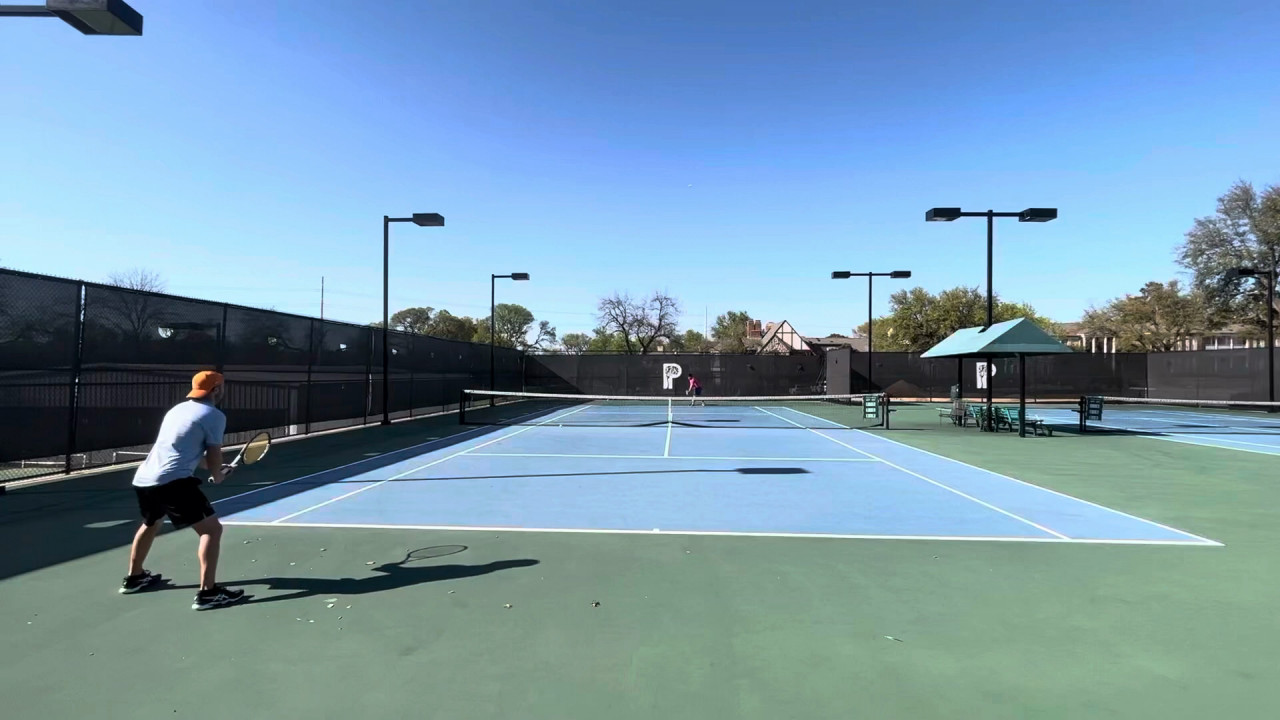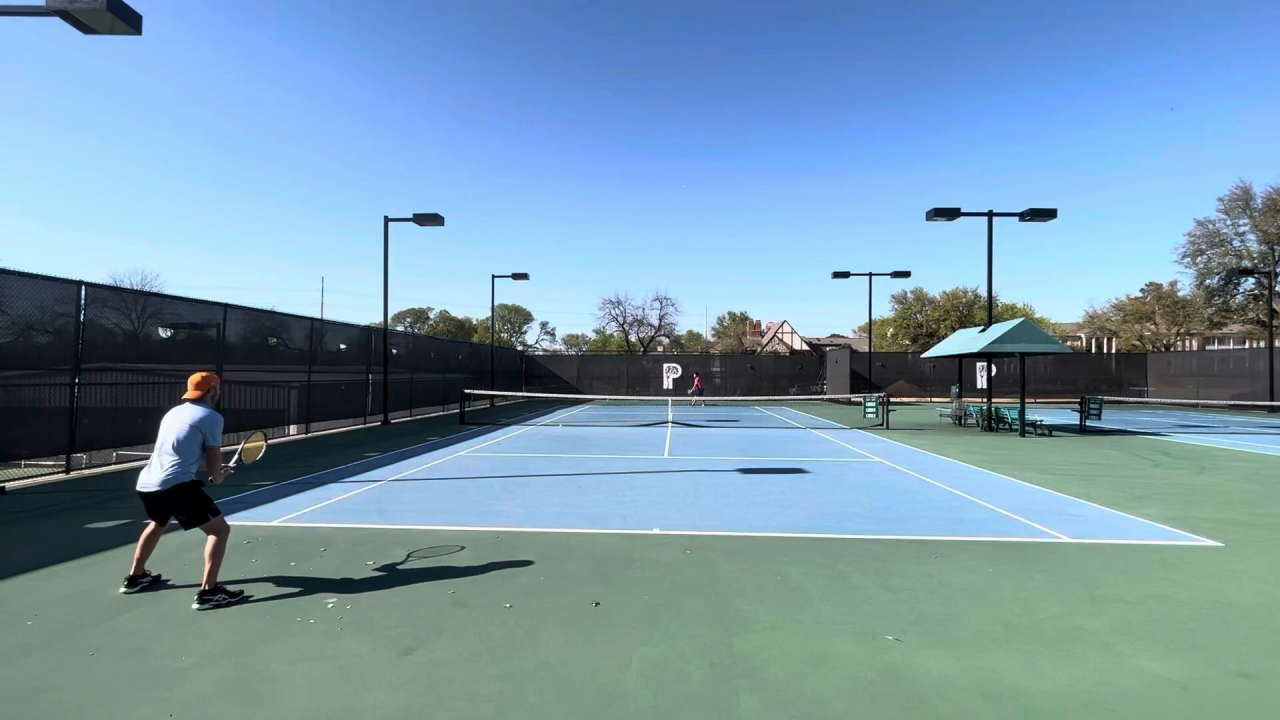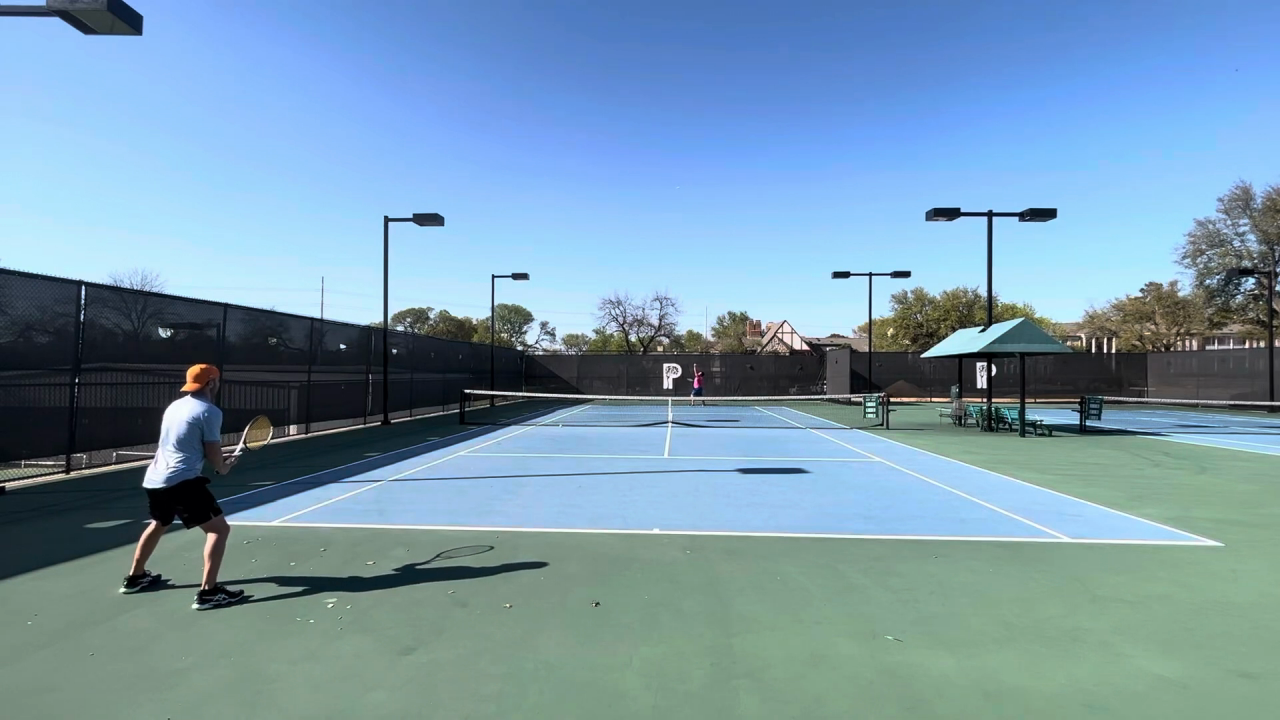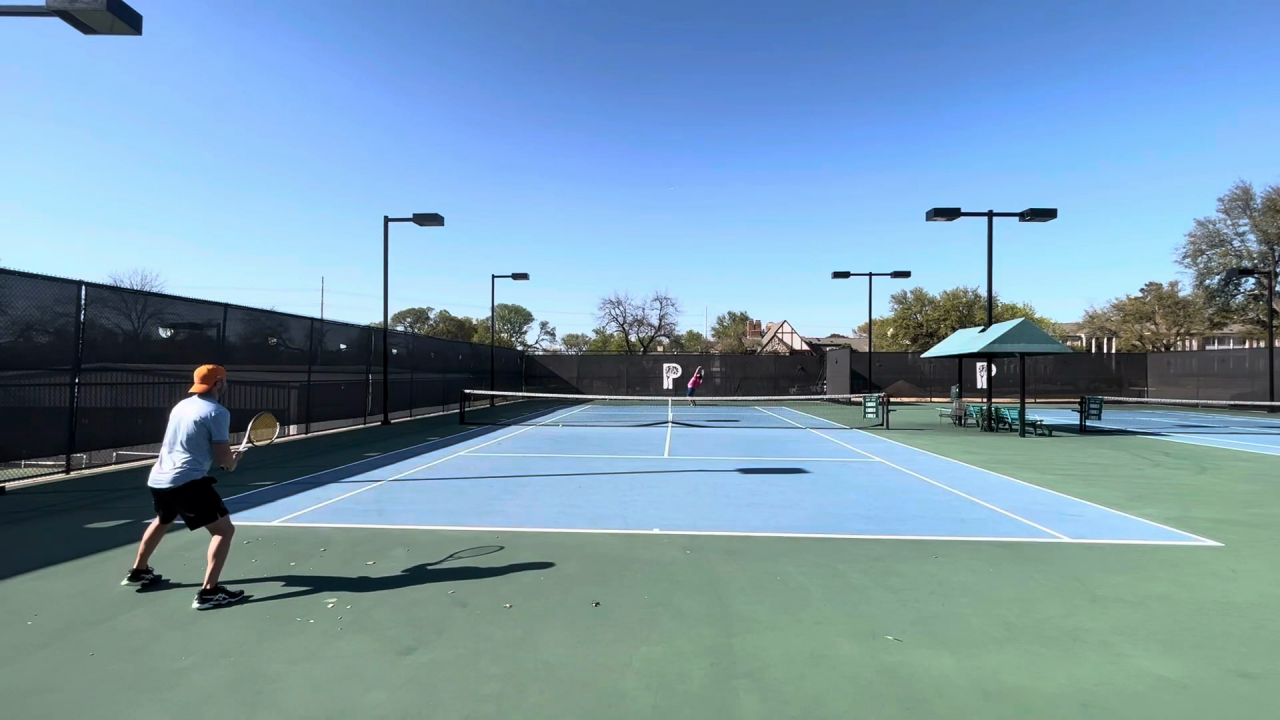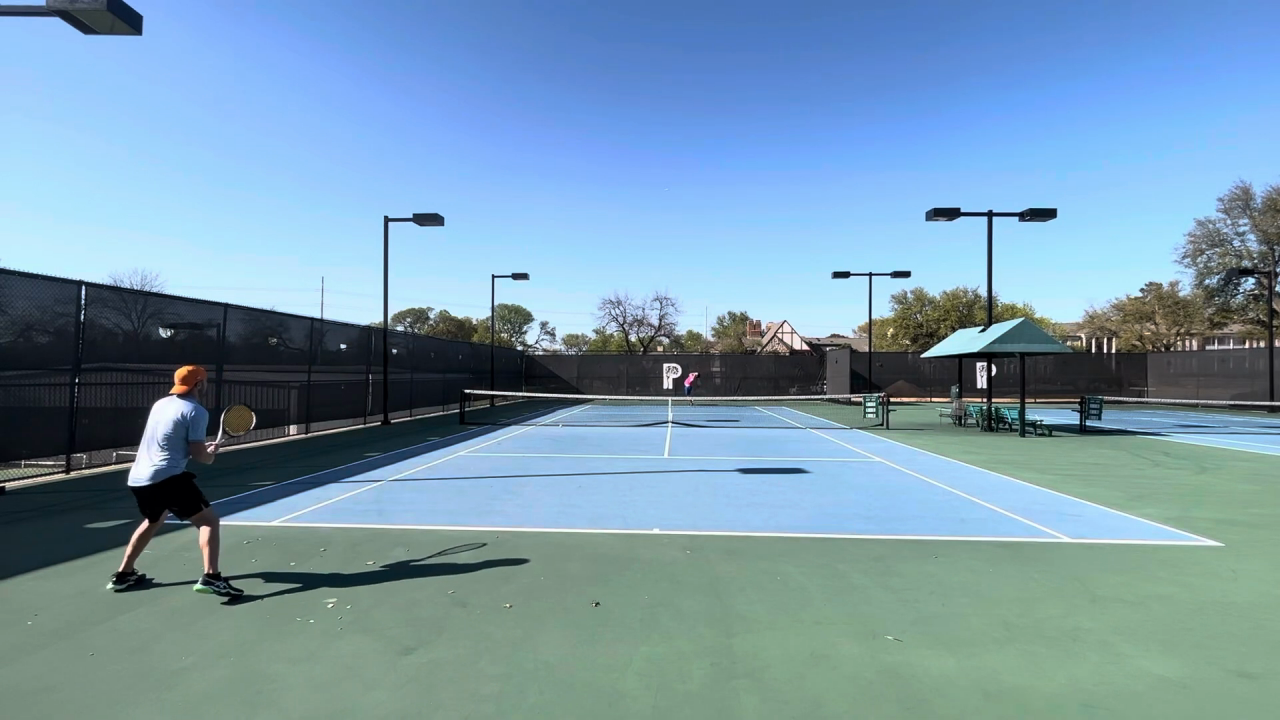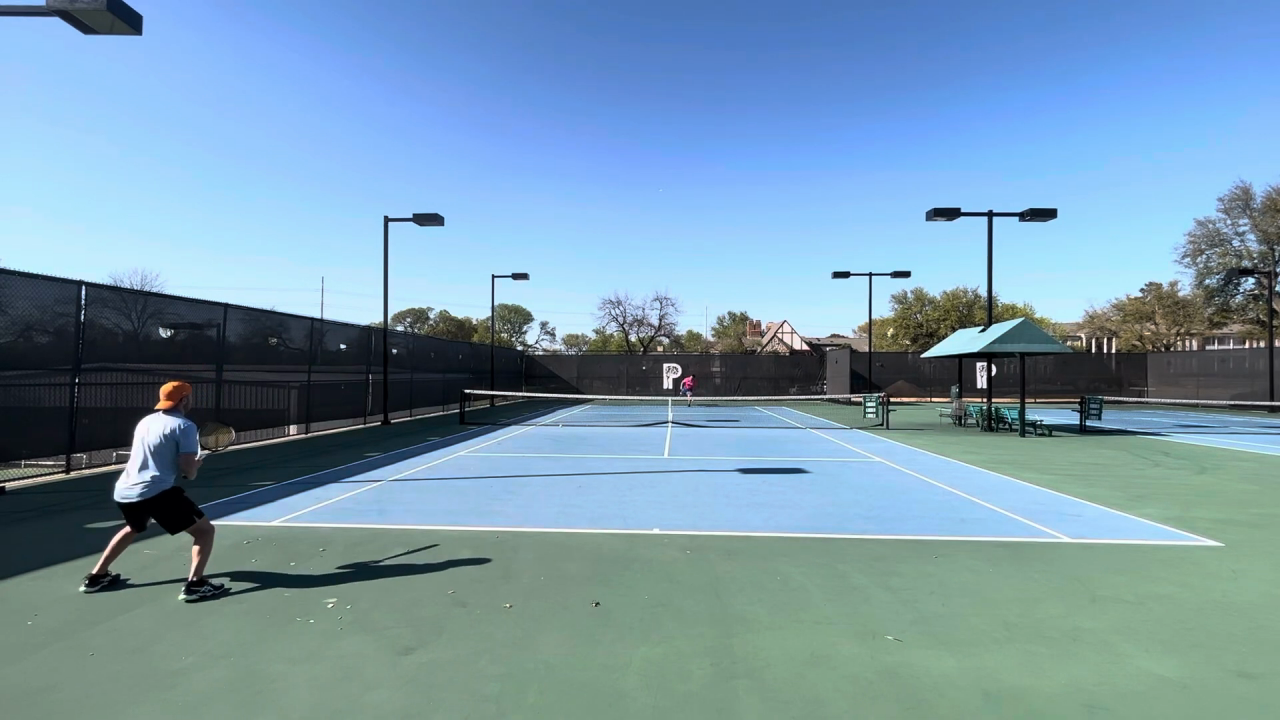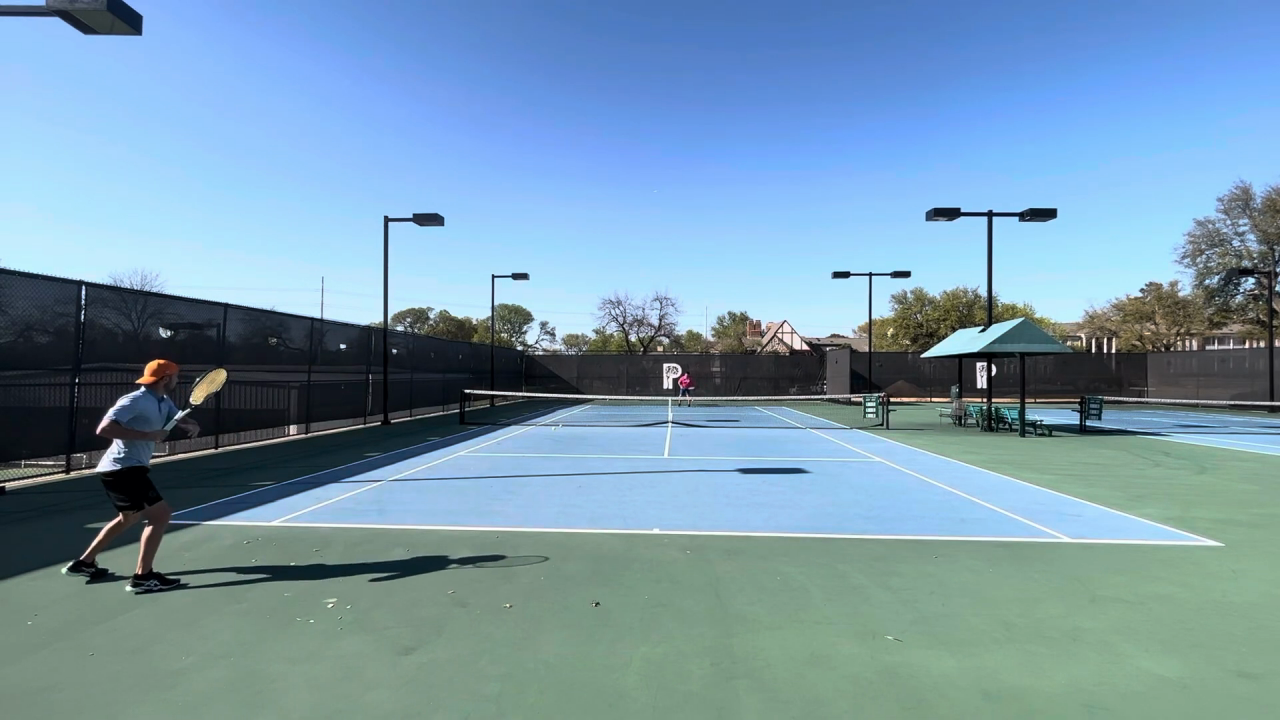
dt=0.4s
person 1, frame 1
left shoulder: (178, 409)
right shoulder: (214, 416)
right elbow: (213, 457)
left wrist: (212, 467)
right wrist: (217, 476)
left hip: (142, 479)
right hip: (171, 481)
left knee: (150, 524)
right knee: (212, 529)
left ankle: (134, 577)
right ankle: (208, 592)
person 1, frame 2
left shoulder: (174, 412)
right shoulder: (211, 417)
right elbow: (213, 459)
left wrist: (213, 468)
right wrist: (217, 476)
left hip: (146, 482)
right hip: (175, 484)
left knee: (157, 525)
right knee: (219, 529)
left ankle: (135, 577)
right ankle: (208, 592)
person 1, frame 3
left shoulder: (175, 406)
right shoulder: (209, 411)
right elbow: (213, 454)
left wrist: (219, 459)
right wrist: (223, 467)
left hip: (154, 479)
right hip: (182, 481)
left knee: (158, 525)
right knee: (219, 529)
left ankle: (135, 577)
right ankle: (208, 592)
person 1, frame 4
left shoulder: (181, 406)
right shoulder: (217, 412)
right elbow: (222, 456)
left wrist: (225, 457)
right wrist: (232, 462)
left hip: (158, 479)
right hip: (187, 481)
left knee: (163, 520)
right knee: (223, 530)
left ankle: (139, 570)
right ankle: (209, 592)
person 1, frame 5
left shoulder: (160, 404)
right shoulder: (195, 411)
right elbow: (199, 456)
left wrist: (203, 449)
right wrist: (211, 455)
left hip: (138, 478)
right hip: (167, 478)
left knee: (152, 521)
right knee: (209, 521)
left ankle: (123, 574)
right ankle: (211, 577)
person 1, frame 6
left shoulder: (146, 422)
right shoulder: (185, 427)
right elbow: (187, 470)
left wrist: (188, 466)
right wrist: (193, 468)
left hip: (124, 494)
right hip: (157, 493)
left knee: (134, 528)
right knee: (205, 530)
left ankle: (96, 576)
right ankle: (195, 583)
person 1, frame 7
left shoulder: (163, 401)
right shoulder: (134, 400)
left elbow: (184, 420)
right elbow: (104, 429)
left wrist: (191, 425)
right wrist: (144, 434)
left hip: (131, 470)
right hip: (121, 469)
left knee: (128, 518)
right knee: (161, 515)
left ankle: (84, 563)
right ankle: (143, 577)
